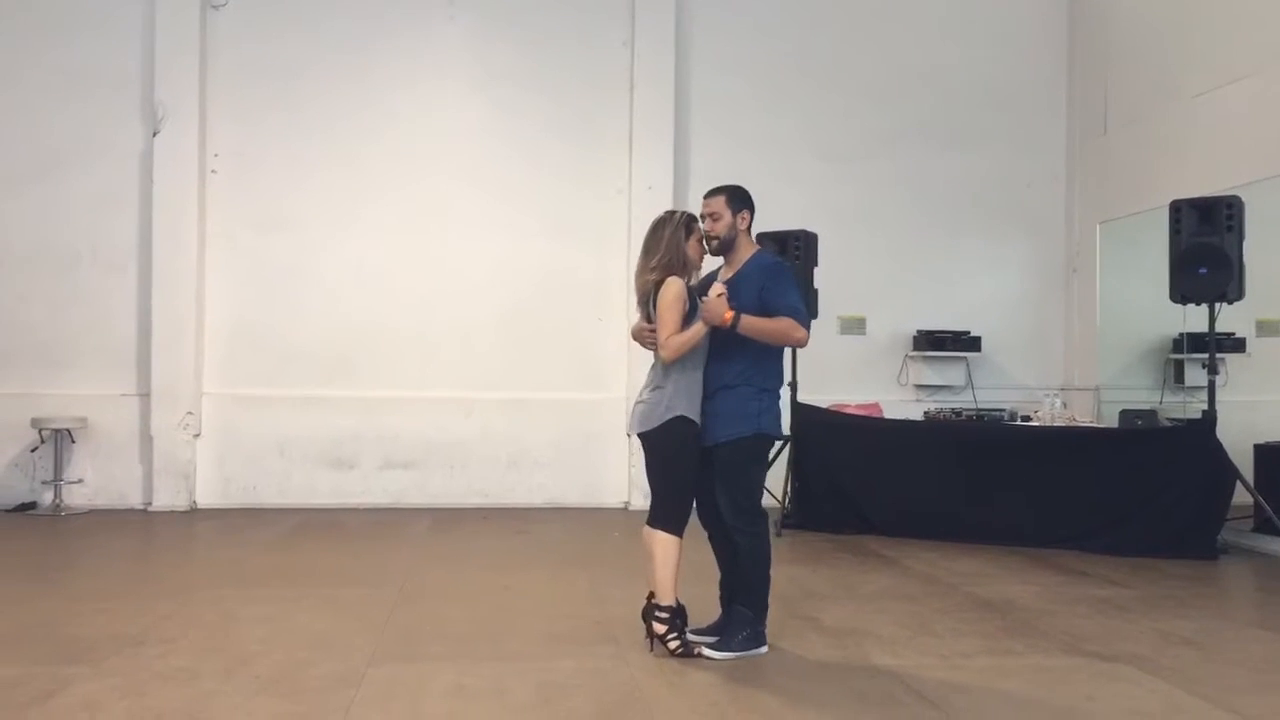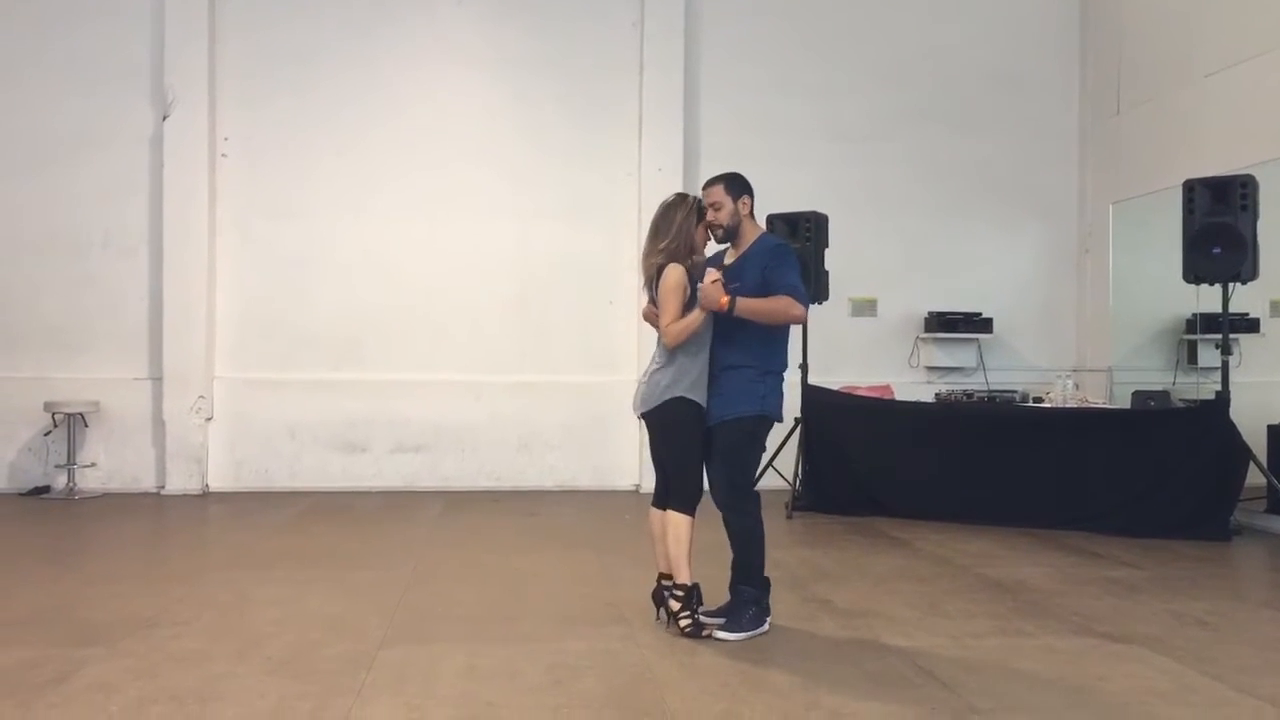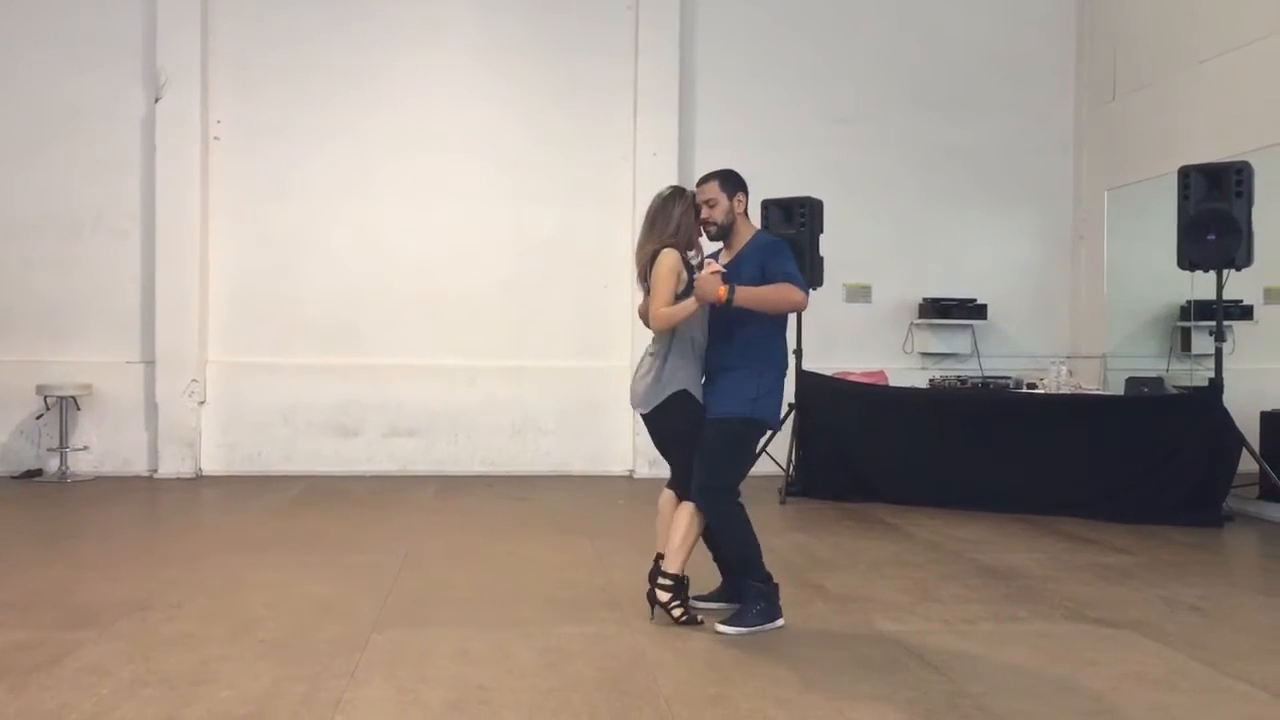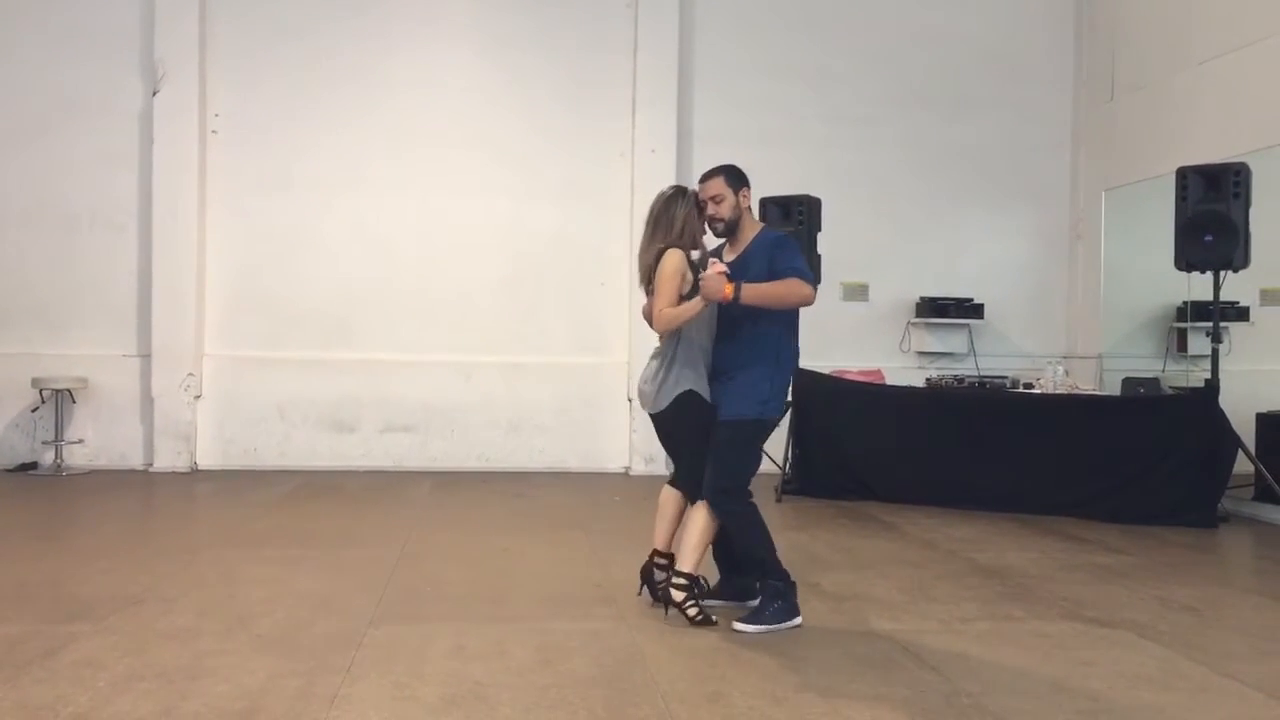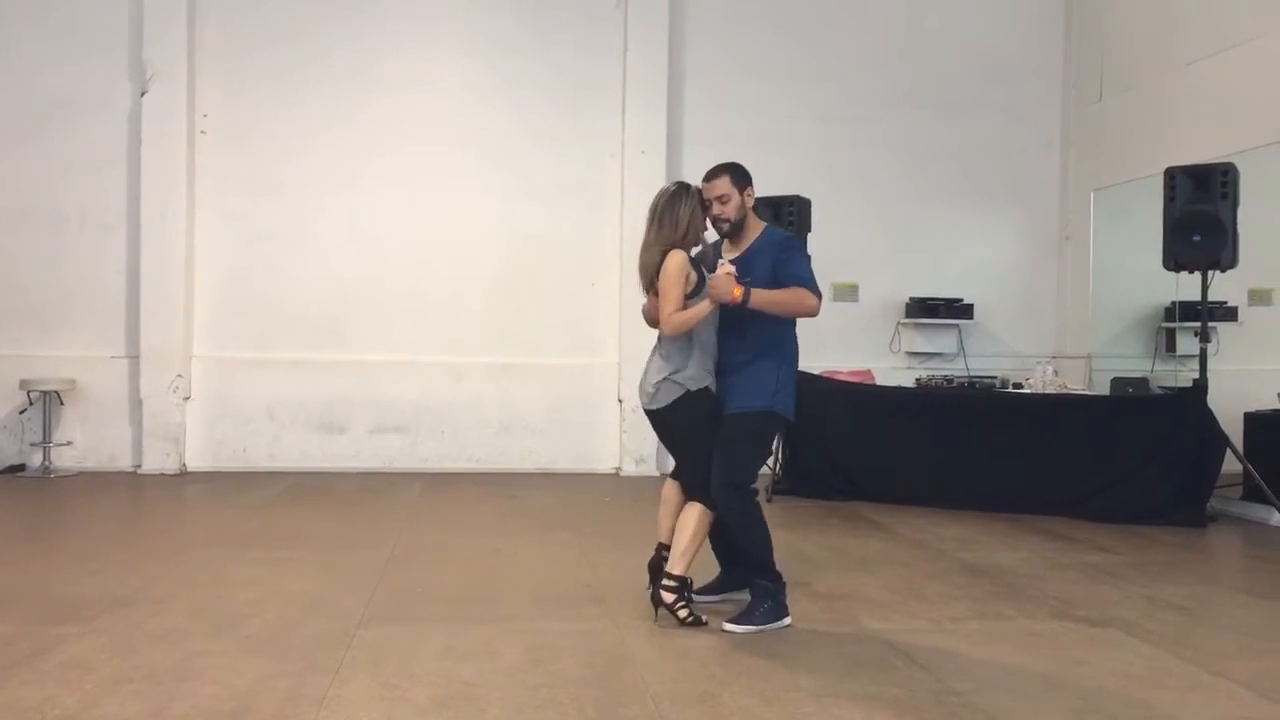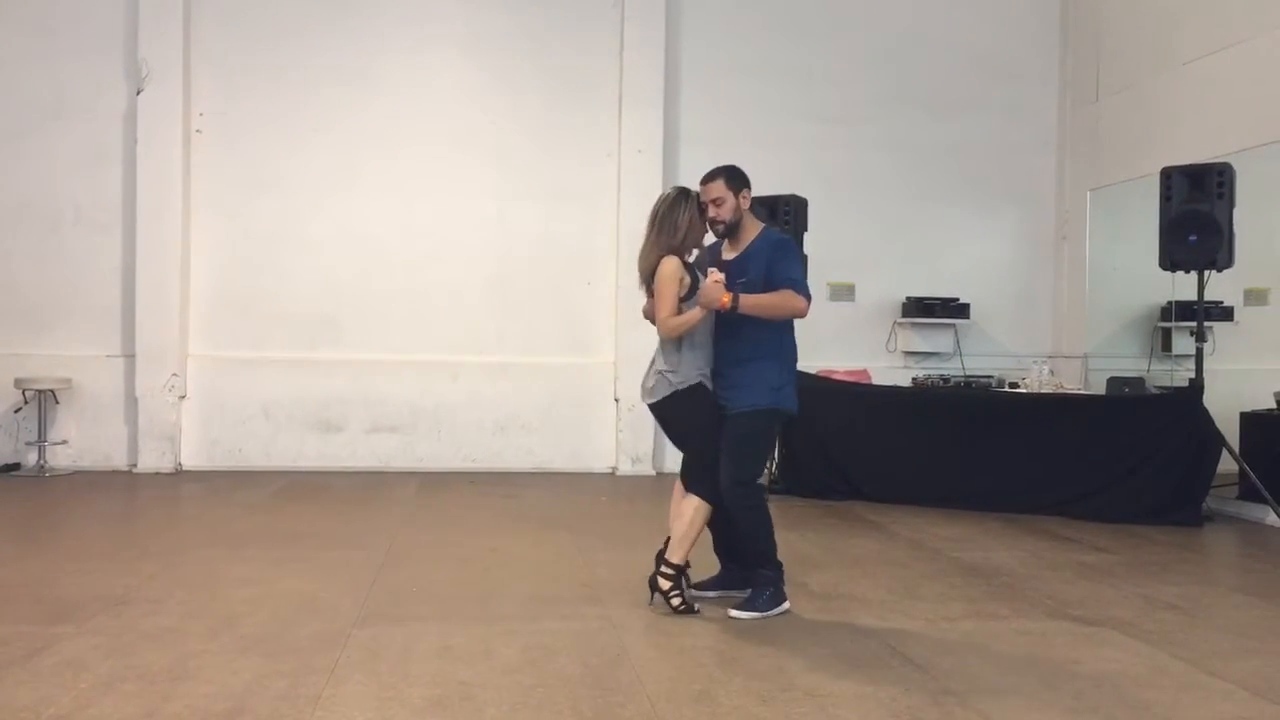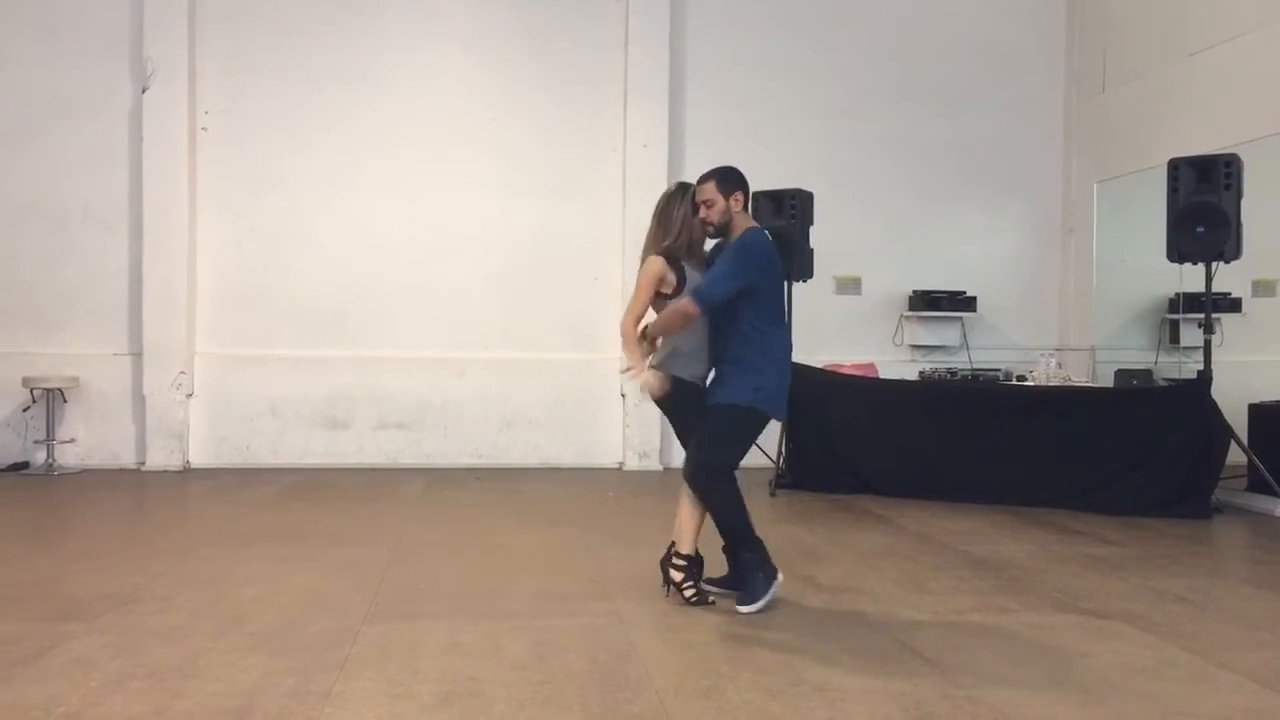
dt=0.7s
person 1, frame 1
left shoulder: (770, 270)
right shoulder: (710, 281)
left elbow: (797, 332)
left wrist: (730, 318)
right wrist: (644, 329)
left hip: (746, 417)
right hip: (709, 416)
left knee: (742, 516)
right knee: (713, 516)
left ankle: (751, 627)
right ankle: (733, 615)
person 1, frame 2
left shoulder: (773, 252)
right shoulder: (714, 263)
left elbow: (794, 308)
left wrist: (726, 302)
left hip: (748, 396)
right hip: (715, 395)
left knee: (735, 494)
right knee: (724, 494)
left ankle: (753, 602)
right ankle: (743, 597)
person 1, frame 3
left shoulder: (768, 249)
right shoulder: (710, 263)
left elbow: (796, 297)
left wrist: (725, 293)
left hip: (749, 394)
right hip: (716, 391)
left knee: (714, 490)
right knee: (701, 490)
left ankle: (764, 600)
right ankle: (736, 583)
person 1, frame 4
left shoulder: (776, 245)
right shoulder: (712, 258)
left elbow: (804, 291)
left wrist: (732, 291)
left hip: (755, 389)
right hip: (719, 388)
left knee: (725, 488)
right knee: (714, 486)
left ankle: (780, 595)
right ankle: (737, 579)
person 1, frame 5
left shoulder: (781, 246)
right shoulder: (711, 255)
left elbow: (809, 301)
left wrist: (740, 294)
right wrist: (656, 308)
left hip: (762, 391)
right hip: (720, 388)
left knee: (732, 486)
right knee: (709, 482)
left ankle: (770, 597)
right ankle: (734, 574)
person 1, frame 6
left shoulder: (777, 247)
right shoulder: (711, 256)
left elbow: (797, 303)
left wrist: (729, 300)
right wrist: (657, 309)
left hip: (761, 391)
right hip: (720, 387)
left knee: (738, 482)
left ankle: (770, 585)
right ankle: (734, 571)
person 1, frame 7
left shoulder: (749, 249)
right shoulder: (740, 250)
left elbow: (693, 305)
right elbow: (708, 303)
left wrist: (648, 334)
left hip: (752, 386)
right hip: (738, 383)
left knee: (706, 467)
right knee: (712, 469)
left ankle: (759, 568)
right ankle: (744, 571)
person 2, frame 1
left shoulder: (674, 287)
right shoulder: (674, 285)
right elbow: (668, 348)
right wrist: (709, 319)
left hip: (662, 412)
right hip: (671, 414)
left knee: (662, 508)
right knee: (674, 512)
left ankle: (658, 602)
right ankle: (664, 616)
person 2, frame 2
left shoulder: (683, 270)
right shoulder: (676, 271)
right elbow: (670, 334)
right wrist: (708, 306)
left hip: (669, 395)
right hip: (675, 396)
left knee: (667, 490)
right knee: (685, 492)
left ankle: (666, 583)
right ankle: (681, 591)
person 2, frame 3
left shoulder: (675, 260)
right shoulder: (670, 257)
right elbow: (658, 318)
left wrist: (700, 290)
right wrist: (701, 297)
left hip: (663, 386)
right hip: (671, 388)
left knee: (682, 477)
right knee: (699, 483)
left ankle: (664, 568)
right ankle: (668, 583)
person 2, frame 4
left shoulder: (683, 261)
right shoulder: (674, 258)
right elbow: (662, 321)
right wrist: (707, 296)
left hip: (674, 386)
right hip: (680, 387)
left knee: (688, 474)
left ankle: (659, 565)
right ankle: (683, 580)
person 2, frame 5
left shoulder: (679, 260)
right shoulder: (677, 259)
right elbow: (671, 323)
left wrist: (714, 290)
right wrist: (716, 299)
left hip: (665, 386)
right hip: (685, 389)
left knee: (685, 473)
right knee: (702, 486)
left ankle: (663, 557)
right ankle: (672, 585)
person 2, frame 6
left shoulder: (683, 266)
right shoulder: (672, 264)
right elbow: (667, 326)
right wrist: (708, 305)
left hip: (673, 384)
right hip: (683, 387)
left knee: (696, 467)
right knee: (711, 479)
left ankle: (670, 554)
right ankle: (669, 572)
person 2, frame 7
left shoulder: (695, 260)
right shoulder: (660, 262)
right elbow: (630, 320)
right wrist: (640, 367)
left hip: (693, 378)
right hip: (677, 379)
left ankle: (681, 553)
right ankle: (682, 564)
